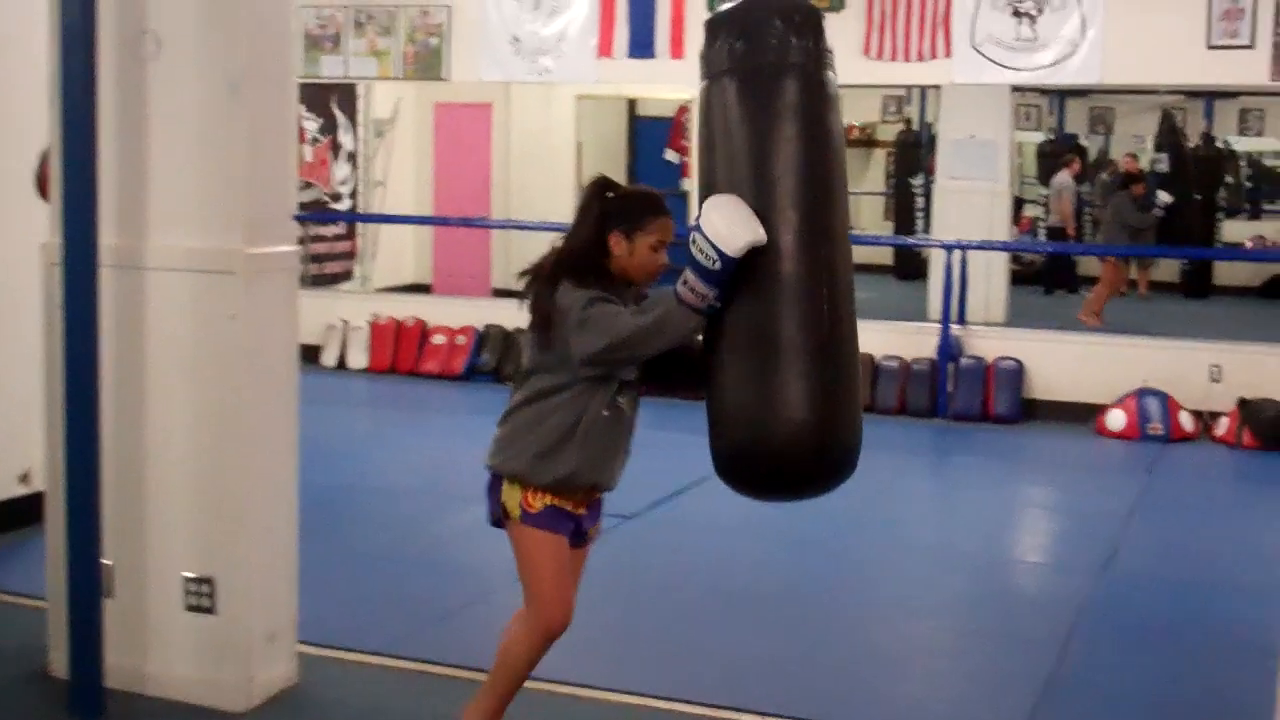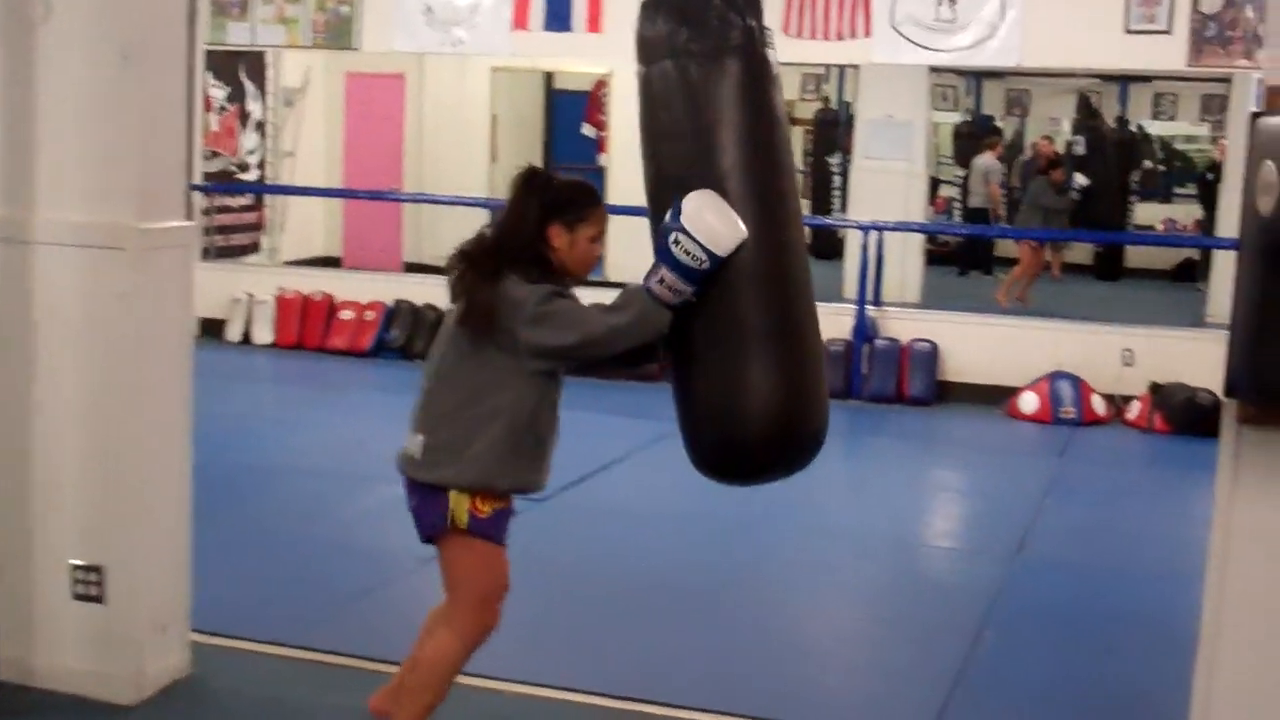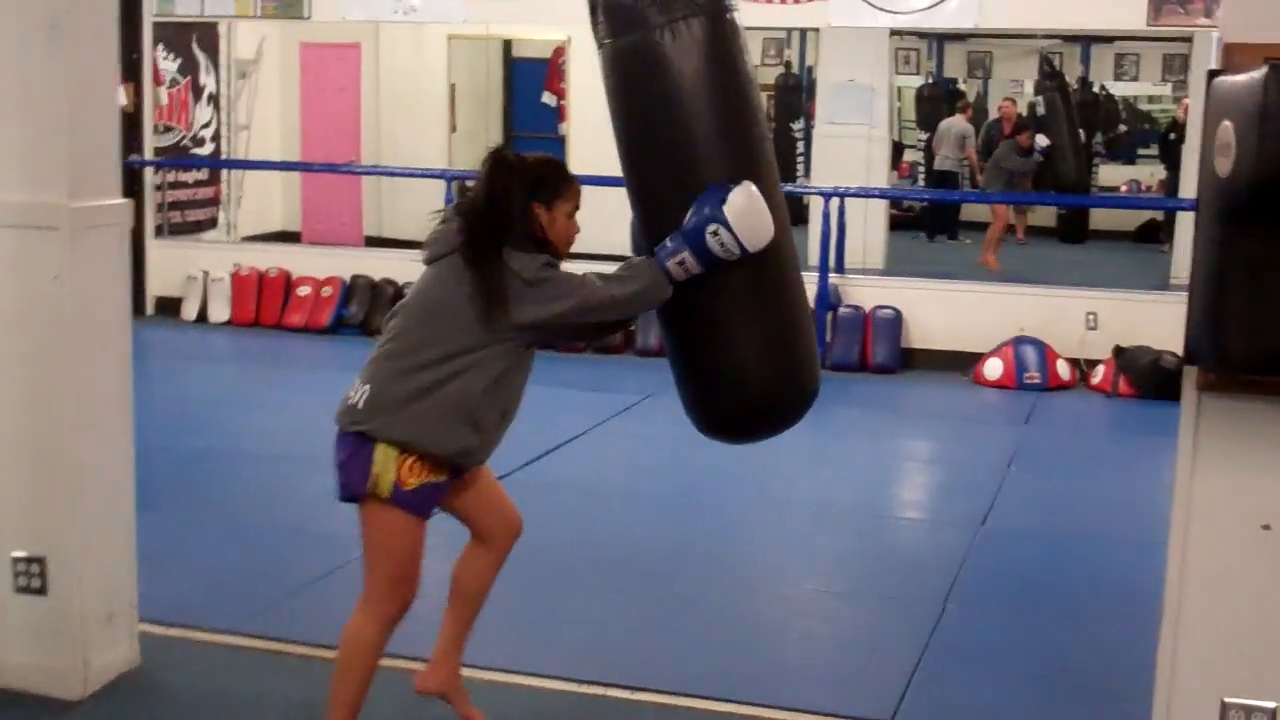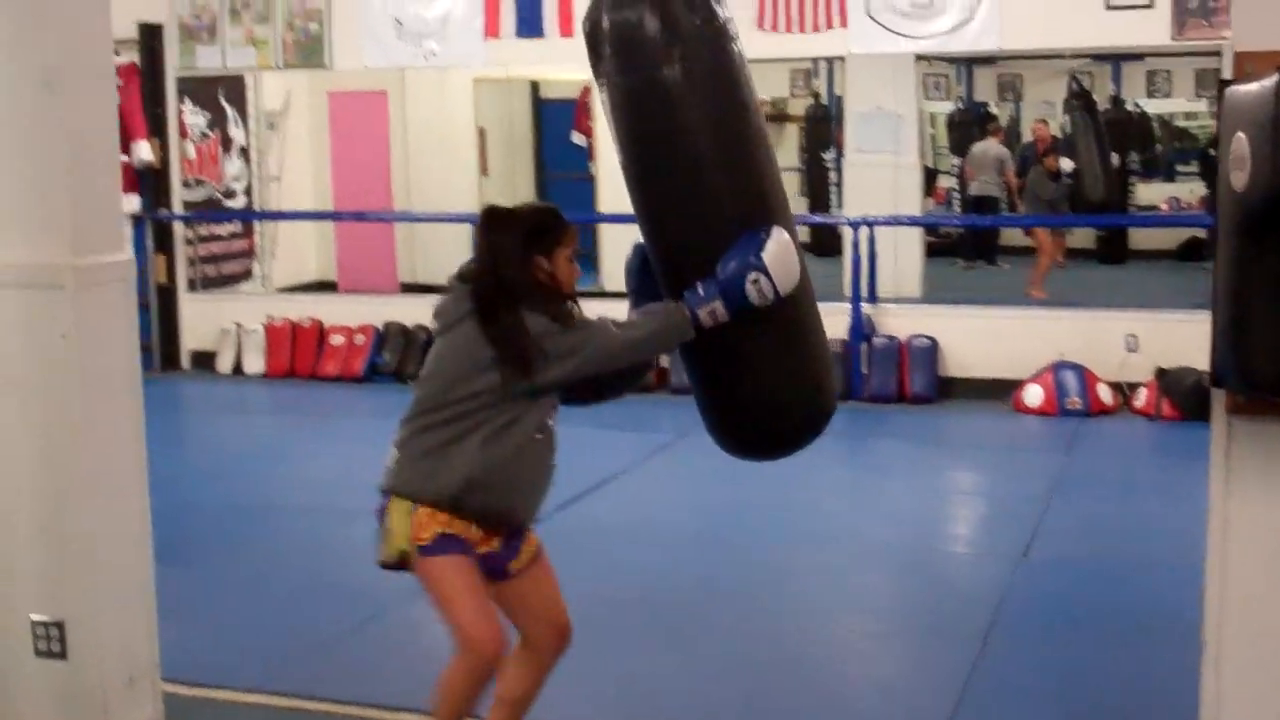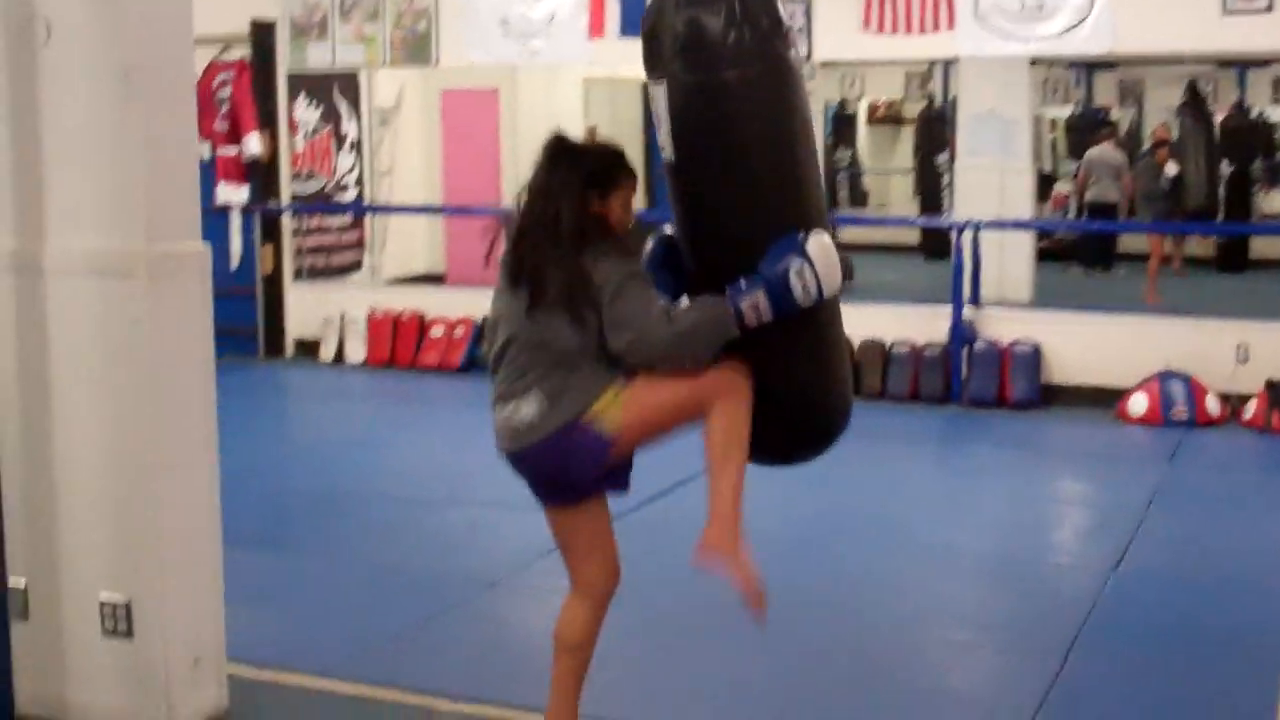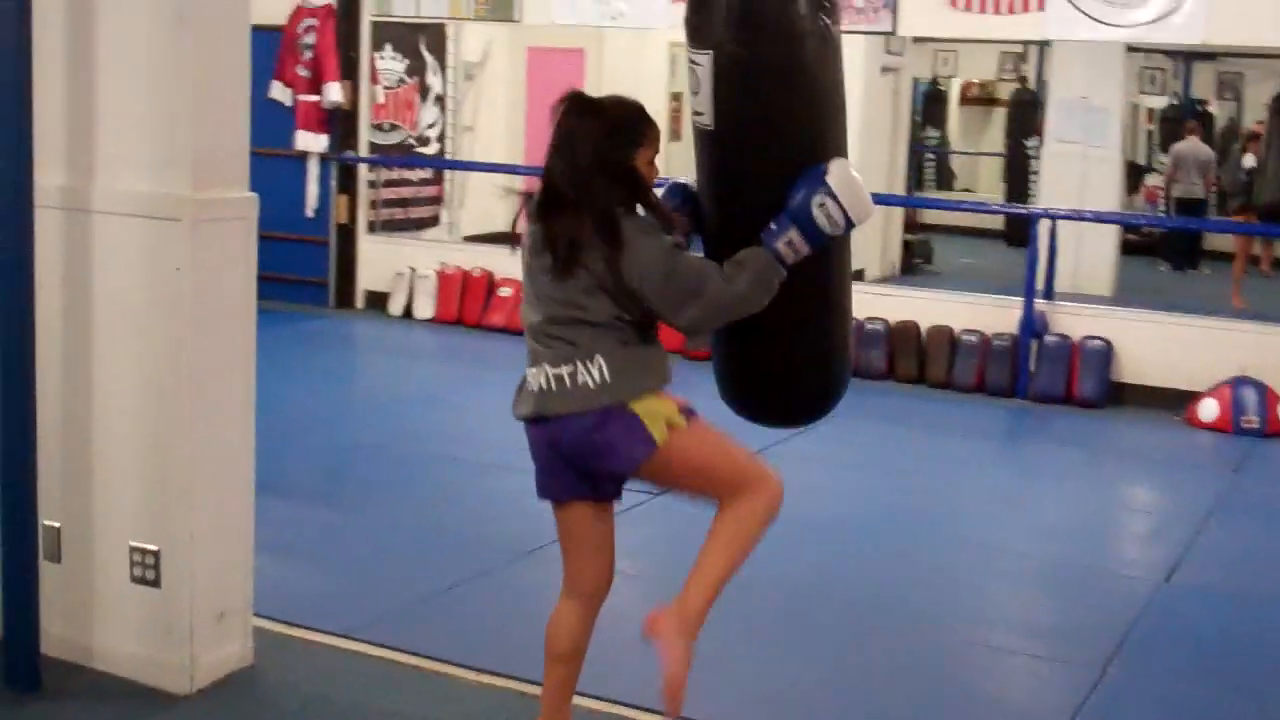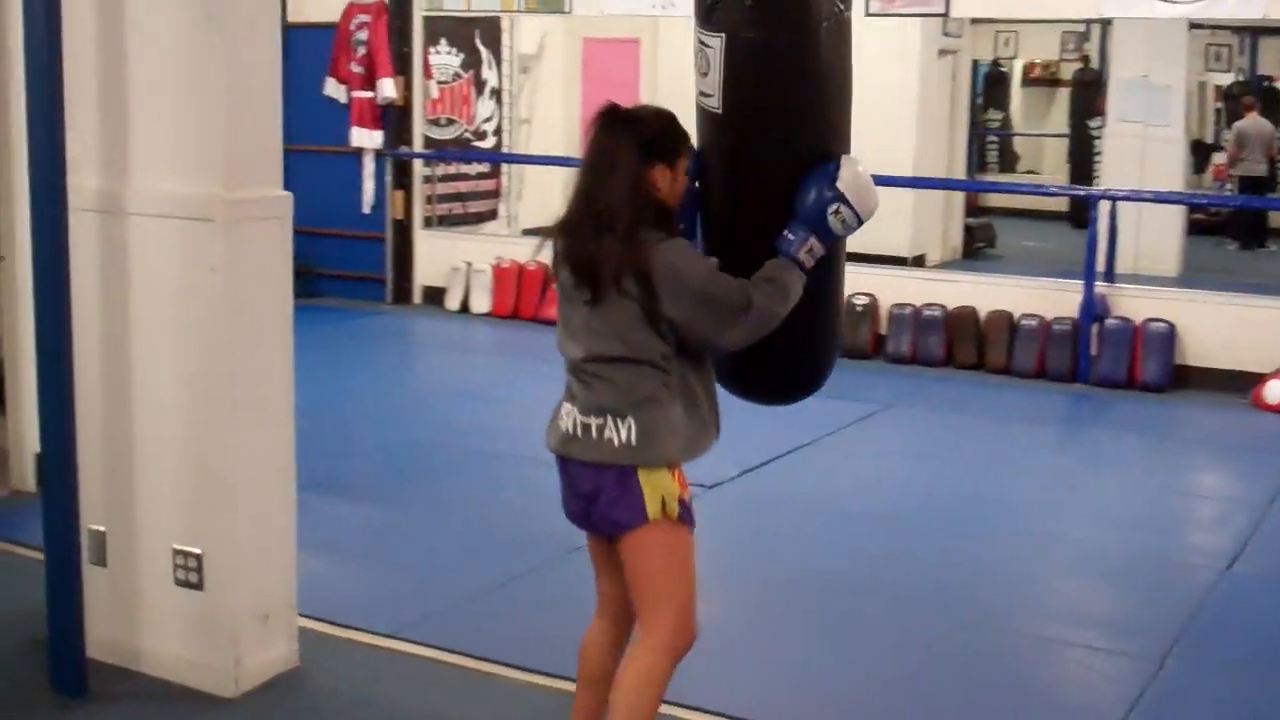
dt=0.2s
person 1, frame 1
left shoulder: (626, 300)
right shoulder: (572, 304)
left elbow: (665, 358)
right elbow: (635, 336)
left hip: (582, 480)
right hip: (533, 474)
left knee: (542, 610)
right knee: (551, 615)
person 1, frame 2
left shoulder: (534, 288)
right shoulder: (519, 298)
left elbow: (597, 341)
right elbow: (600, 331)
left hip: (469, 467)
right hip: (460, 474)
left knee: (478, 596)
right knee: (477, 617)
person 1, frame 3
left shoulder: (489, 257)
right shoulder: (514, 274)
left elbow: (581, 311)
right elbow: (598, 298)
left wrist: (657, 264)
right wrist: (683, 255)
left hip: (429, 436)
right hip: (394, 437)
left knee: (501, 528)
right knee: (388, 598)
left ankle: (443, 669)
person 1, frame 4
left shoulder: (516, 319)
right shoulder: (523, 329)
left elbow: (593, 378)
right elbow: (614, 345)
left wrist: (648, 309)
right wrist: (710, 303)
left hip: (492, 511)
right hip: (430, 505)
left knee: (548, 636)
right knee: (483, 643)
person 1, frame 5
left shoulder: (532, 257)
right shoulder: (592, 263)
right elbow: (658, 341)
left wrist: (652, 283)
right wrist: (752, 300)
left hip: (537, 432)
right hip: (572, 422)
left knee: (595, 580)
right knee: (731, 380)
right ankle: (723, 537)
person 1, frame 6
left shoulder: (550, 224)
right shoulder: (623, 231)
right elbow: (707, 302)
left wrist: (666, 224)
right wrist: (785, 241)
left hip: (552, 414)
right hip: (611, 406)
left knee: (584, 586)
right knee: (758, 492)
right ankle: (678, 620)
person 1, frame 7
left shoulder: (577, 242)
right shoulder: (663, 258)
right elbow: (740, 317)
left wrist: (672, 212)
right wrist: (803, 243)
left hip: (582, 447)
right hip: (636, 455)
left knee: (616, 609)
right knee: (666, 634)
